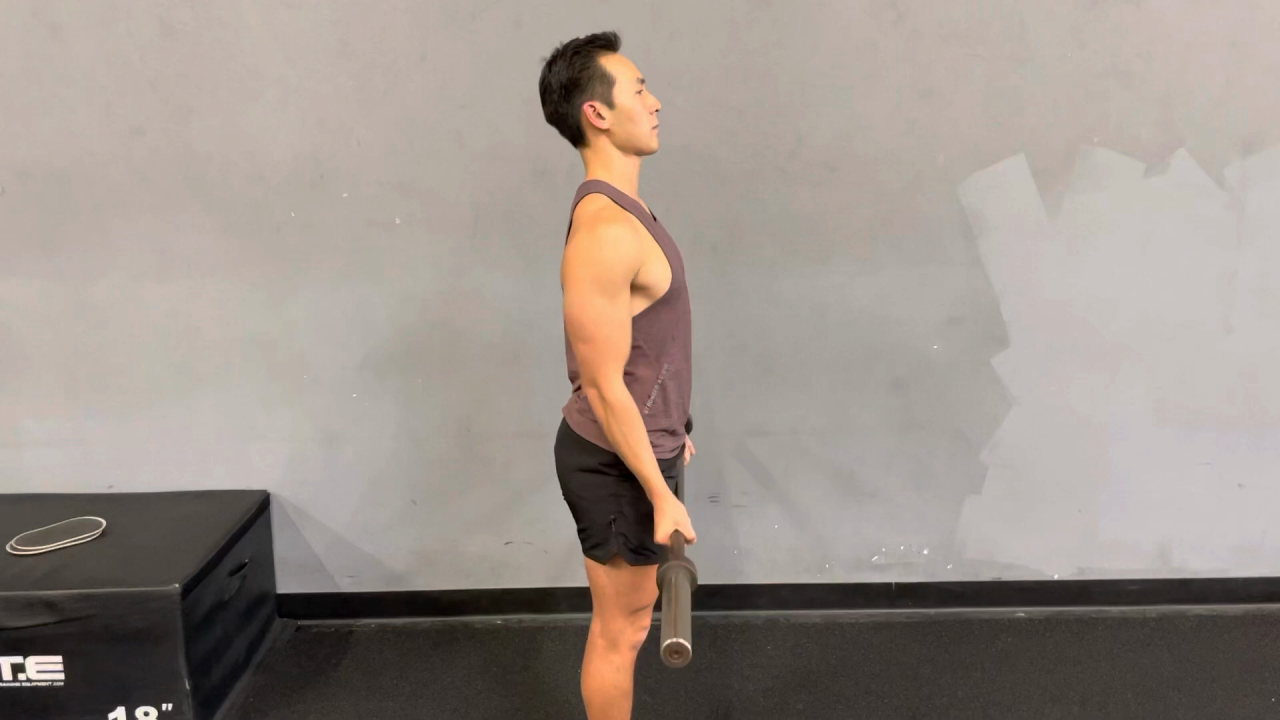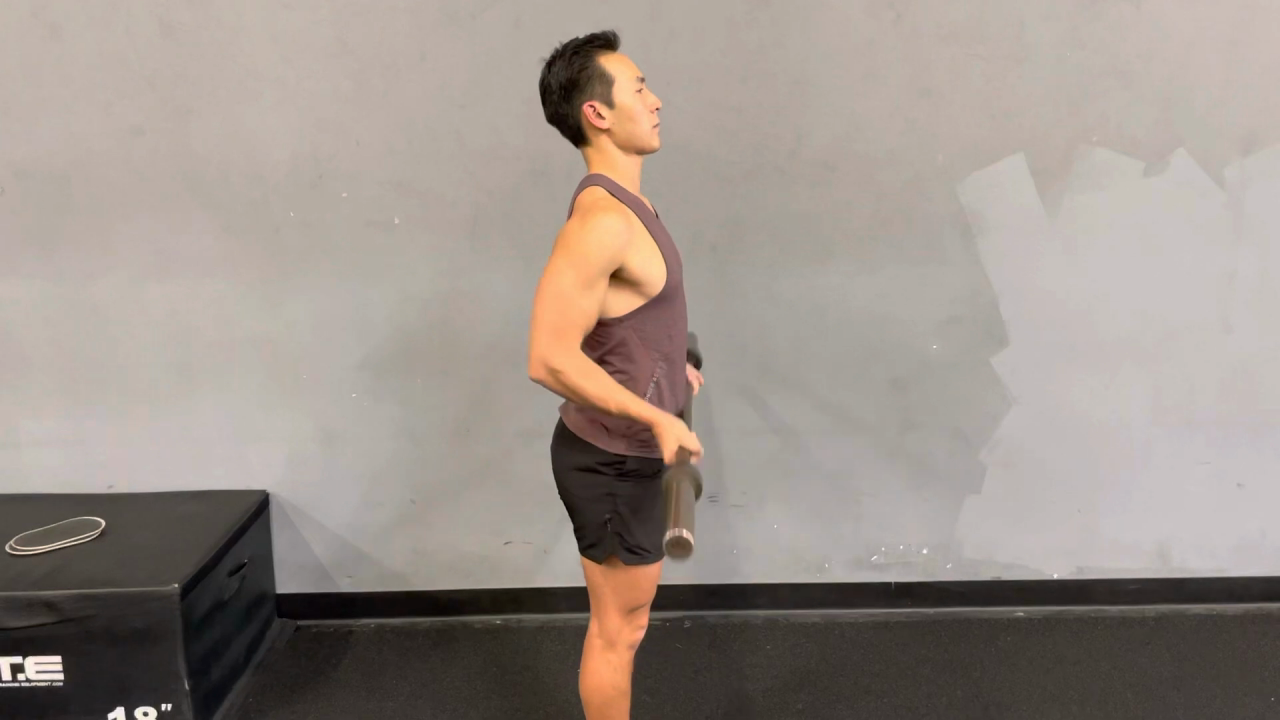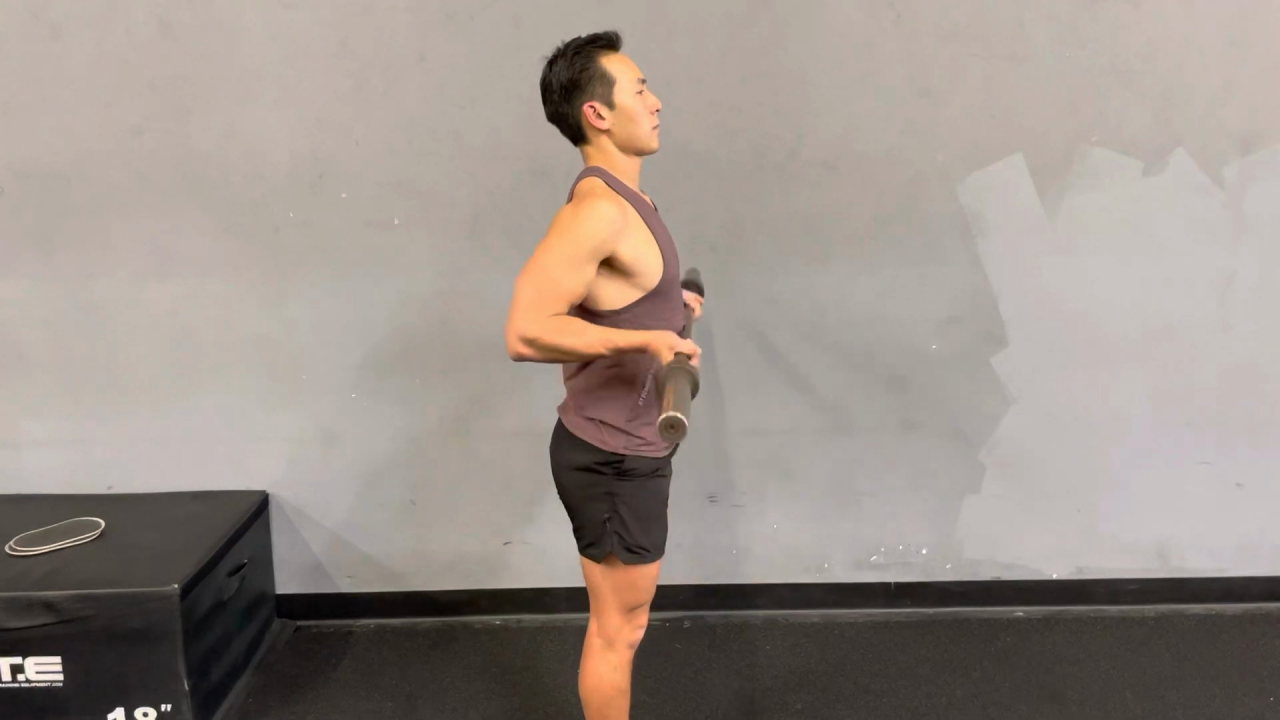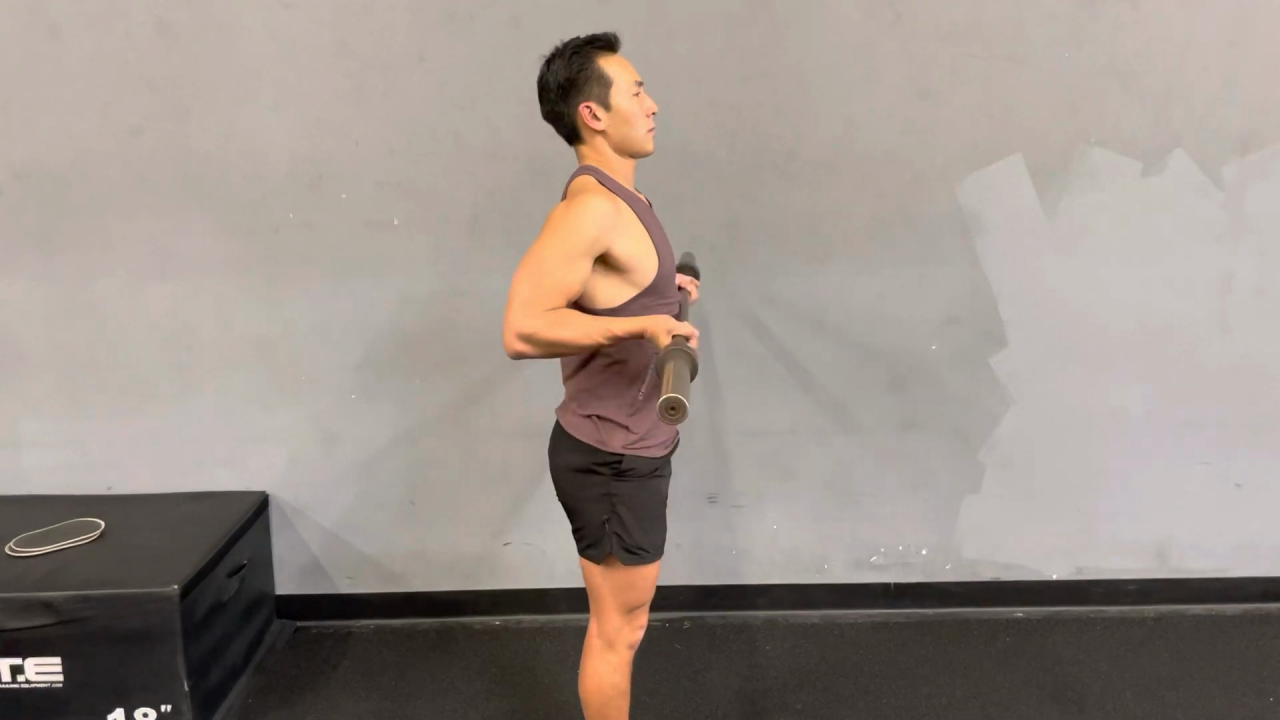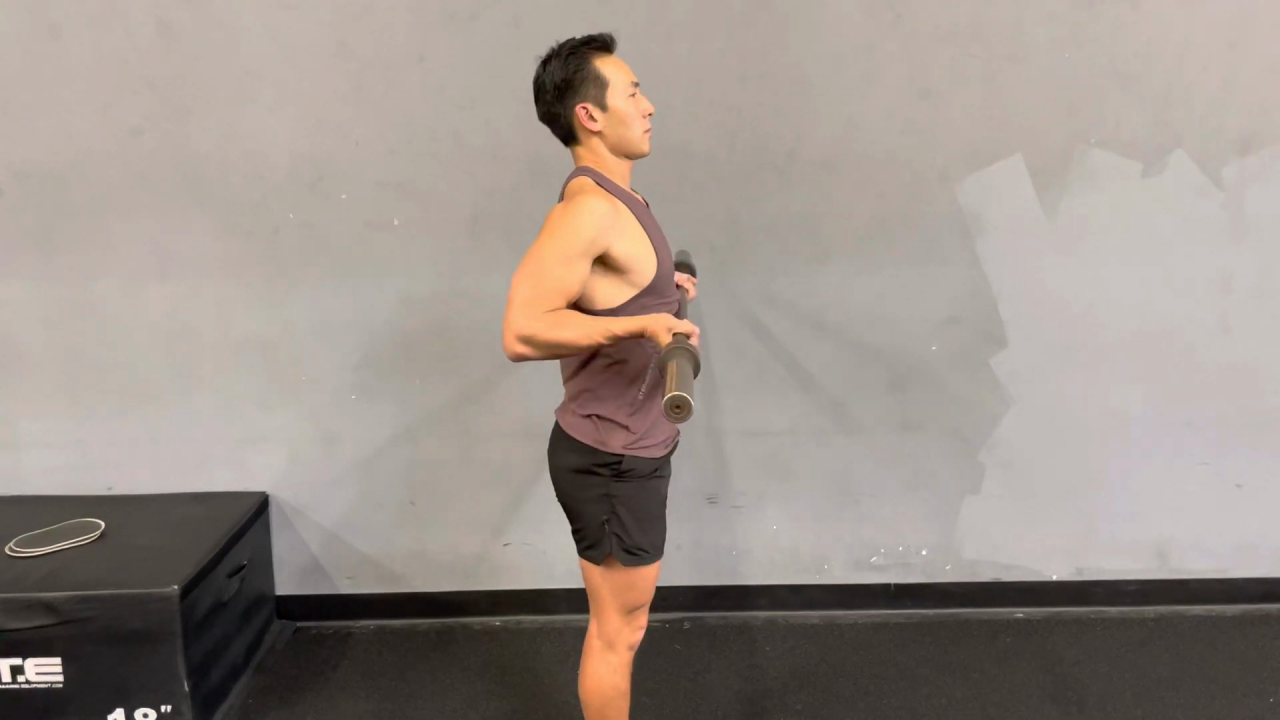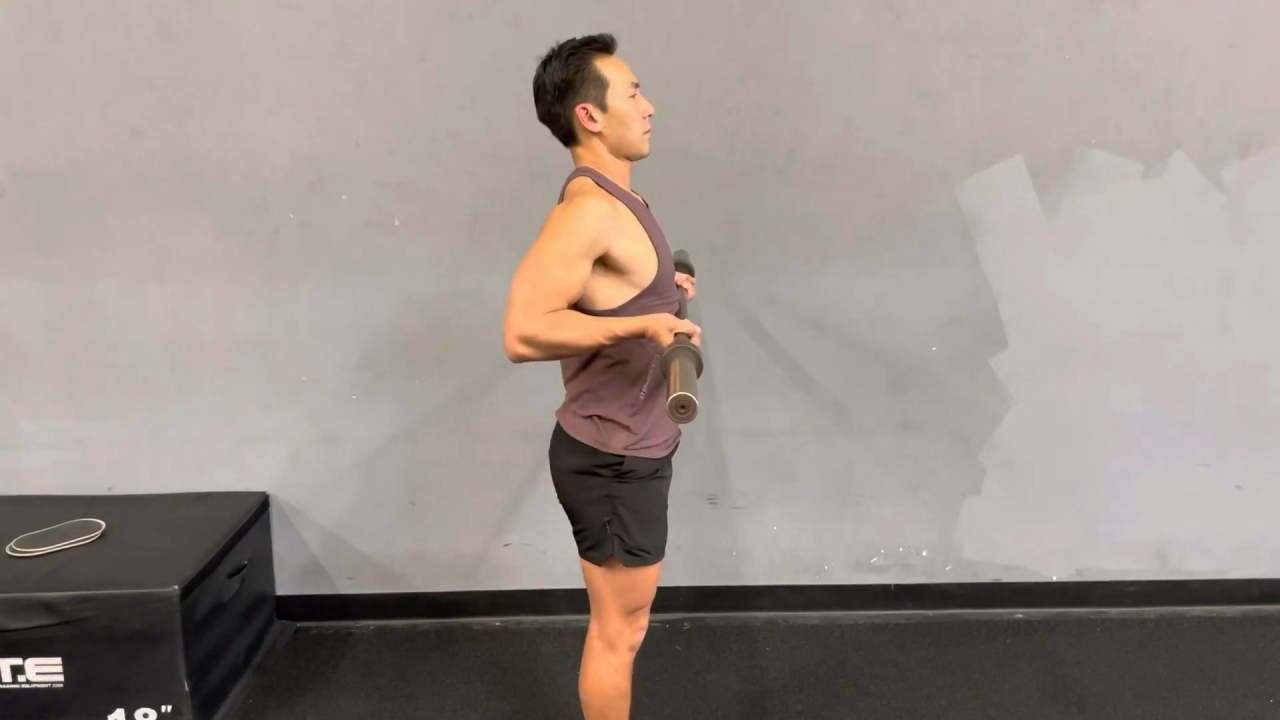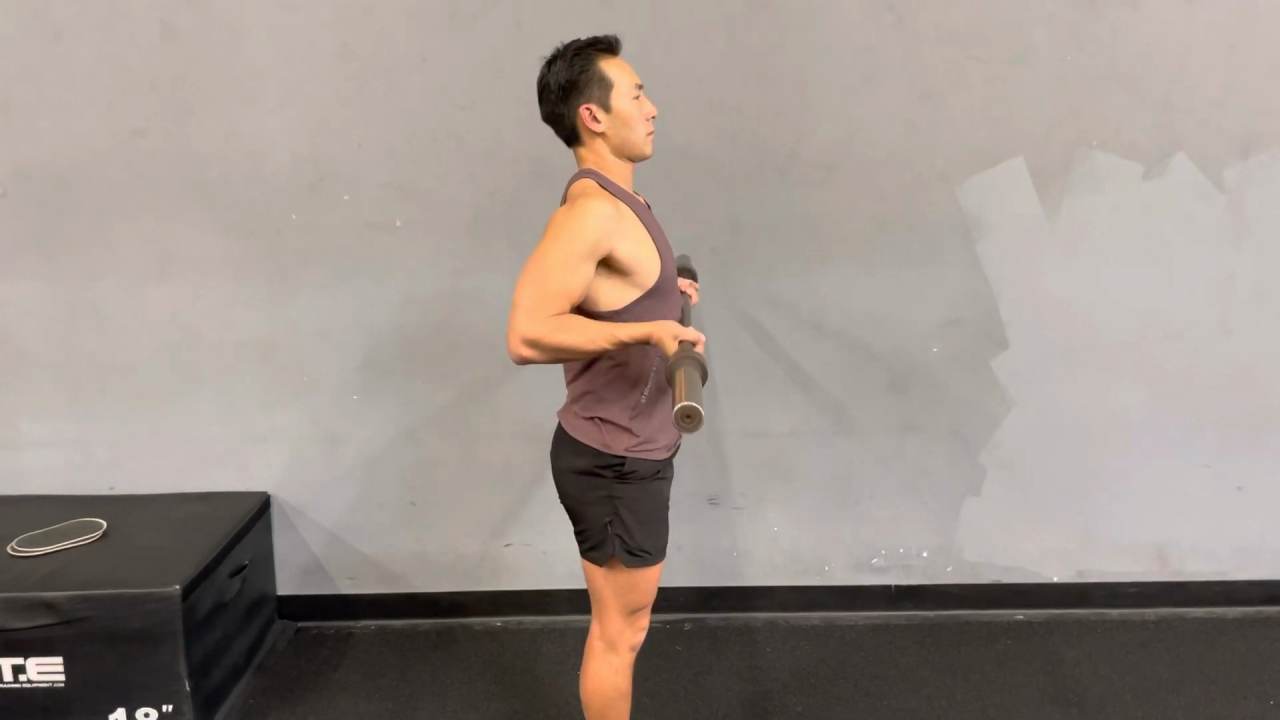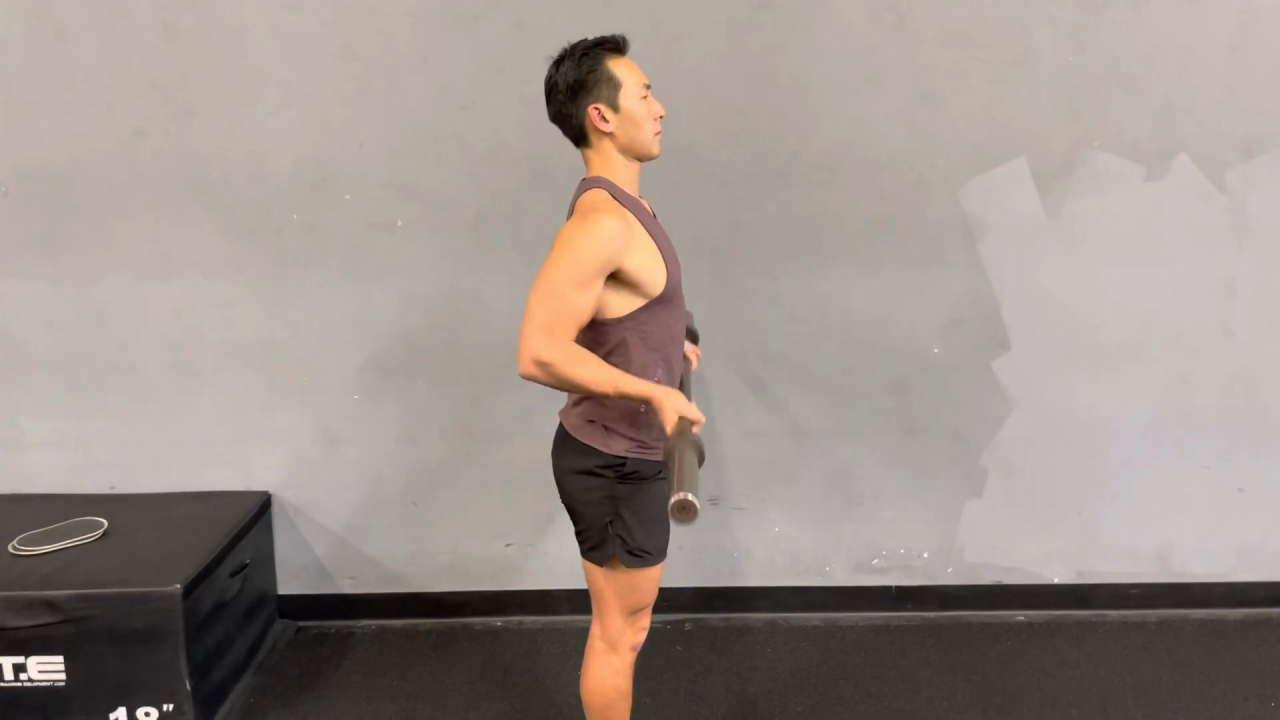
dt=0.3s
person 1, frame 1
left shoulder: (618, 209)
right shoulder: (606, 231)
right elbow: (604, 384)
left wrist: (671, 431)
right wrist: (661, 497)
left hip: (636, 449)
right hip: (617, 463)
left knee: (623, 624)
right knee: (621, 630)
person 1, frame 2
left shoulder: (622, 206)
right shoulder: (602, 220)
right elbow: (549, 359)
left wrist: (670, 365)
right wrist: (658, 419)
left hip: (625, 451)
right hip: (613, 460)
left knee: (621, 623)
right knee: (618, 628)
person 1, frame 3
left shoulder: (621, 199)
right shoulder: (598, 208)
right elbow: (526, 331)
left wrist: (671, 301)
right wrist: (646, 340)
left hip: (625, 447)
right hip: (613, 456)
left knee: (621, 622)
right knee: (618, 628)
person 1, frame 4
left shoulder: (618, 198)
right shoulder: (592, 207)
right elbow: (523, 329)
left wrist: (663, 288)
right wrist: (642, 326)
left hip: (629, 447)
right hip: (611, 457)
left knee: (620, 623)
right knee: (618, 629)
person 1, frame 5
left shoulder: (615, 199)
right shoulder: (589, 208)
right elbow: (523, 330)
left wrist: (661, 285)
right wrist: (642, 324)
left hip: (628, 448)
right hip: (611, 457)
left knee: (619, 624)
right knee: (618, 630)
person 1, frame 6
left shoulder: (612, 199)
right shoulder: (588, 209)
right elbow: (523, 331)
left wrist: (661, 288)
right wrist: (642, 324)
left hip: (629, 448)
right hip: (612, 459)
left knee: (621, 625)
right knee: (619, 631)
person 1, frame 7
left shoulder: (616, 200)
right shoulder: (593, 210)
right elbow: (527, 334)
left wrist: (663, 290)
right wrist: (648, 330)
left hip: (629, 449)
right hip: (613, 458)
left knee: (621, 625)
right knee: (619, 631)
person 1, frame 8
left shoulder: (623, 207)
right shoulder: (601, 221)
right elbow: (540, 353)
left wrist: (669, 343)
right wrist: (656, 393)
left hip: (626, 451)
right hip: (615, 460)
left knee: (621, 624)
right knee: (620, 631)
